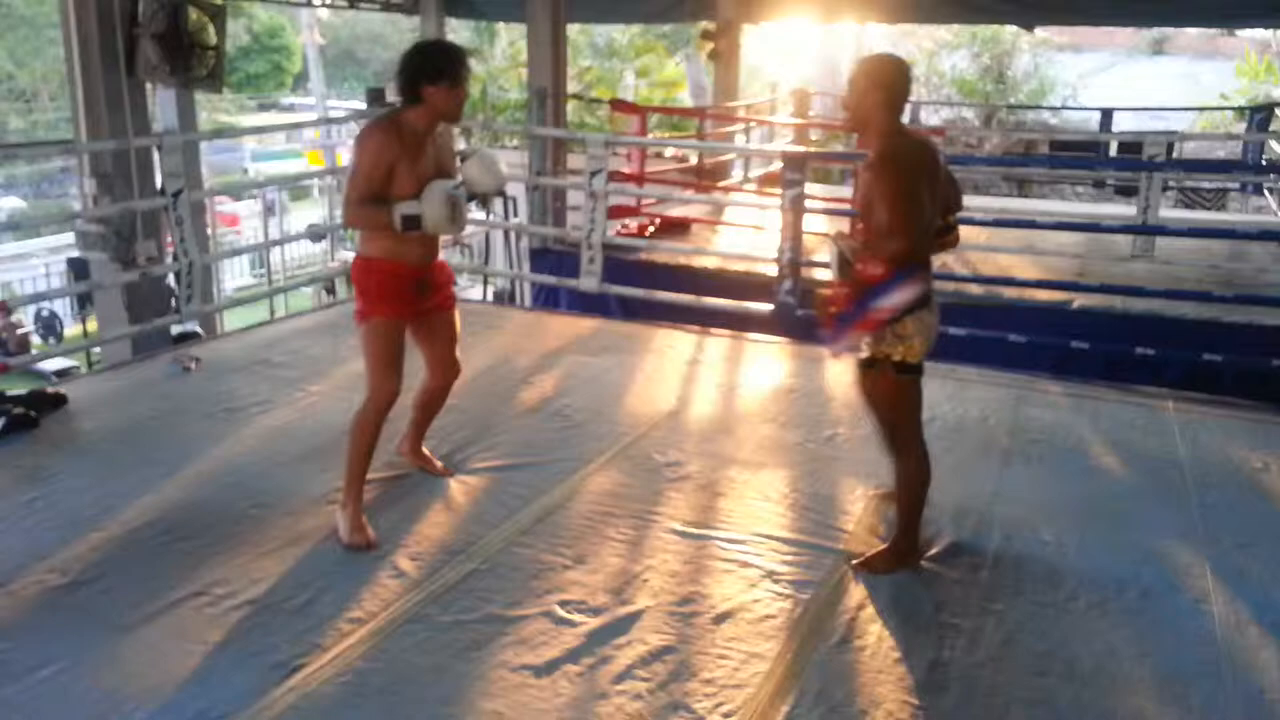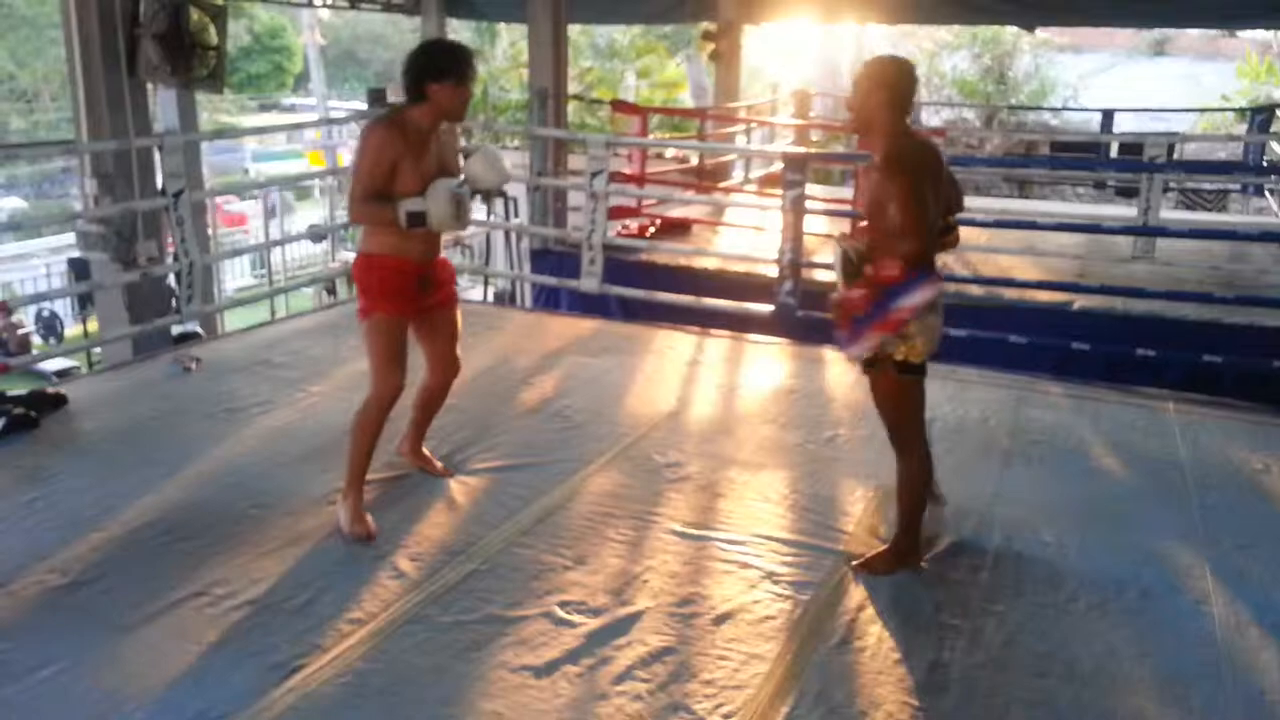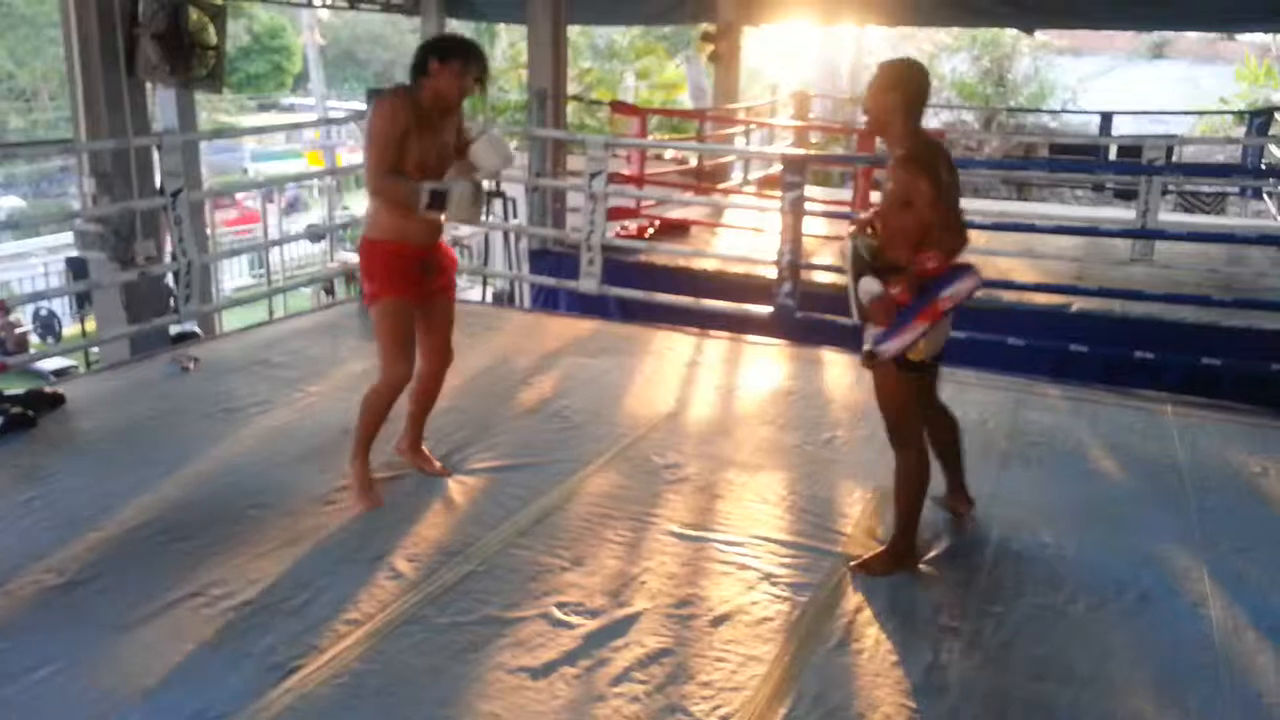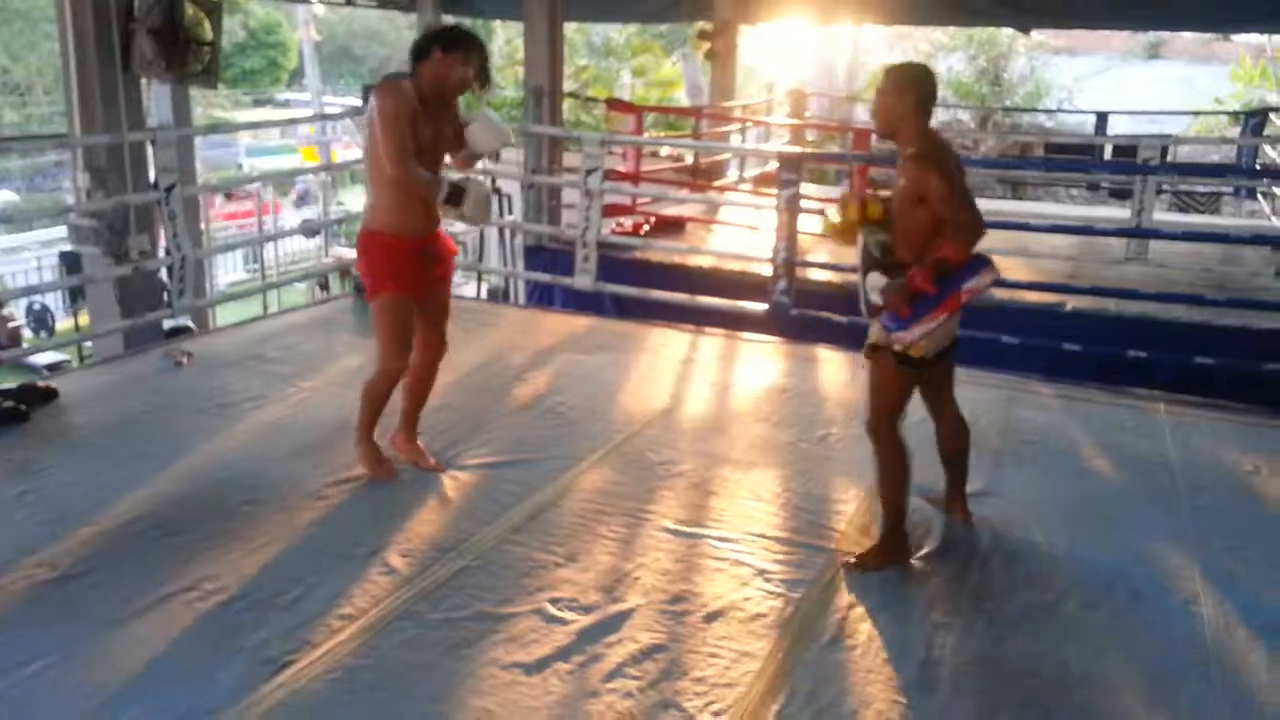
dt=0.1s
person 1, frame 1
left shoulder: (880, 166)
right shoulder: (919, 148)
left elbow: (897, 245)
right elbow: (949, 201)
left wrist: (853, 292)
left hip: (893, 316)
right hip: (907, 305)
left knee: (902, 432)
right knee: (897, 420)
left ankle: (906, 544)
right ankle: (908, 489)
person 1, frame 2
left shoulder: (888, 166)
right shoulder: (922, 150)
left elbow: (911, 245)
right elbow: (951, 202)
right hip: (913, 307)
left knee: (905, 432)
right knee: (904, 420)
left ankle: (906, 545)
right ankle: (924, 487)
person 1, frame 3
left shoulder: (908, 164)
right shoulder: (926, 152)
left elbow: (950, 237)
left wrist: (897, 296)
right wrist: (879, 224)
left knee: (903, 431)
right knee: (926, 405)
left ankle: (902, 545)
right ankle: (957, 494)
person 1, frame 4
left shoulder: (922, 162)
right shoulder: (931, 153)
left elbow: (969, 227)
left wrist: (914, 282)
right wrist: (879, 214)
left hip: (914, 311)
left knee: (881, 425)
right knee: (943, 406)
left ankle: (893, 540)
right ankle: (956, 499)
person 2, frame 1
left shoulder: (441, 136)
right shoulder: (381, 137)
right elbow: (354, 212)
right wrist: (412, 216)
left hip: (430, 273)
right hip: (383, 277)
left knee: (445, 371)
right knee: (383, 390)
left ankle: (412, 443)
right ankle: (350, 506)
person 2, frame 2
left shoulder: (444, 134)
right shoulder: (384, 134)
right elbow: (358, 208)
right wrist: (417, 213)
left hip: (432, 270)
right hip: (385, 273)
left knee: (445, 368)
right knee: (387, 386)
left ankle: (413, 444)
right ankle: (351, 496)
person 2, frame 3
left shoulder: (450, 117)
right shoulder: (392, 107)
left elbow: (460, 170)
right elbow: (379, 184)
right wrist: (432, 198)
left hip: (433, 254)
right hip: (388, 257)
left knee: (438, 358)
right knee: (397, 371)
left ankle: (412, 442)
right ankle: (359, 462)
person 2, frame 4
left shoulder: (443, 104)
right shoulder: (393, 94)
left elbow: (462, 158)
right elbow: (400, 174)
left wrist: (479, 147)
right wrist: (452, 191)
left hip: (429, 244)
right hip: (386, 249)
left knee: (430, 350)
right knee: (394, 361)
left ankle: (406, 436)
right ankle: (365, 438)
